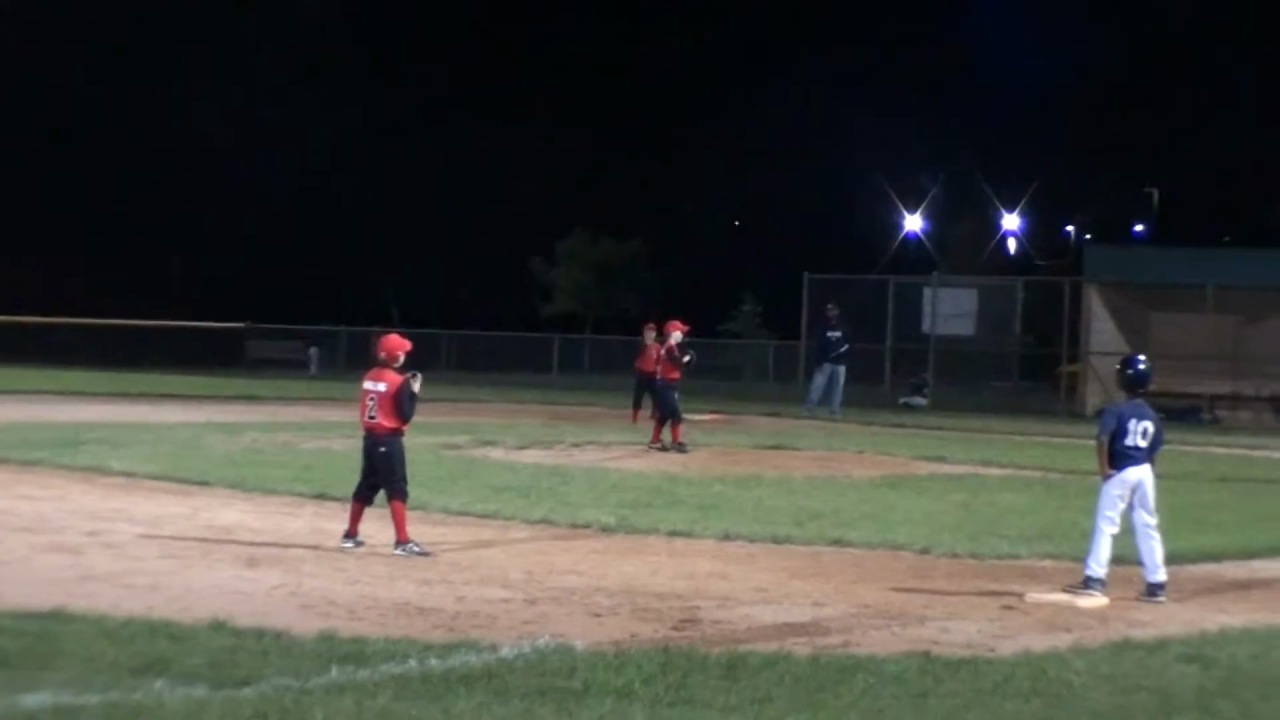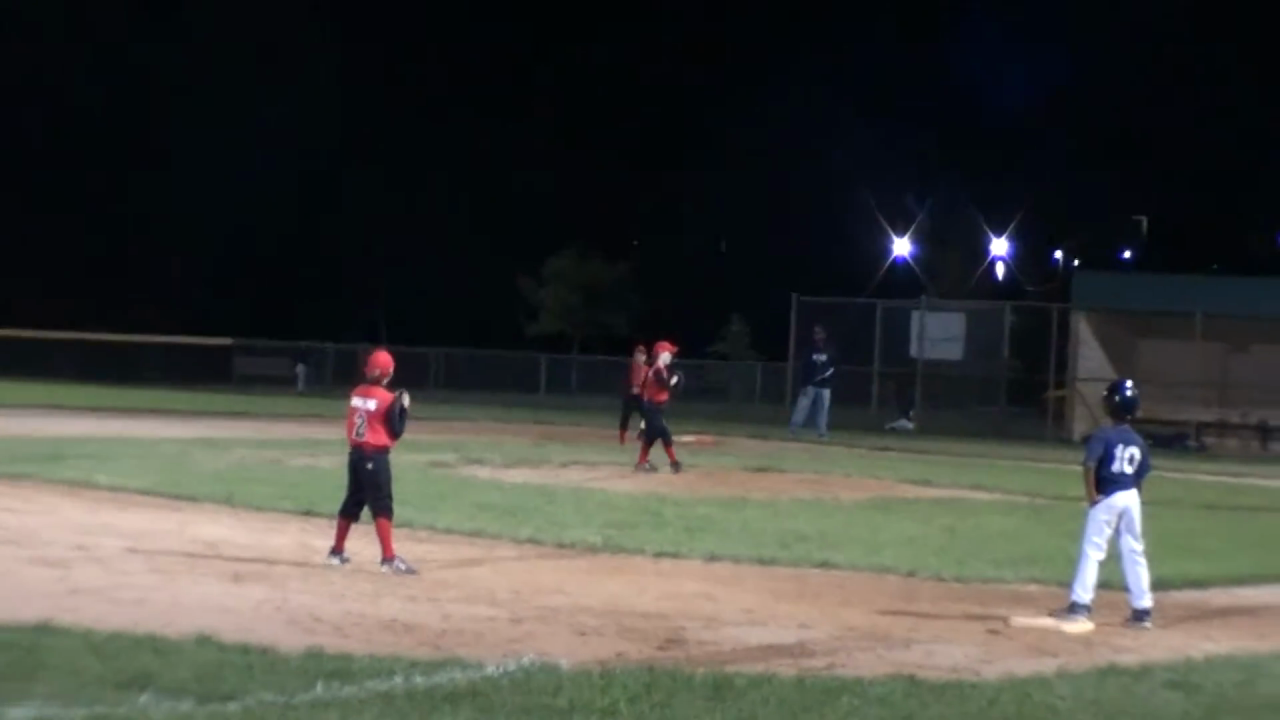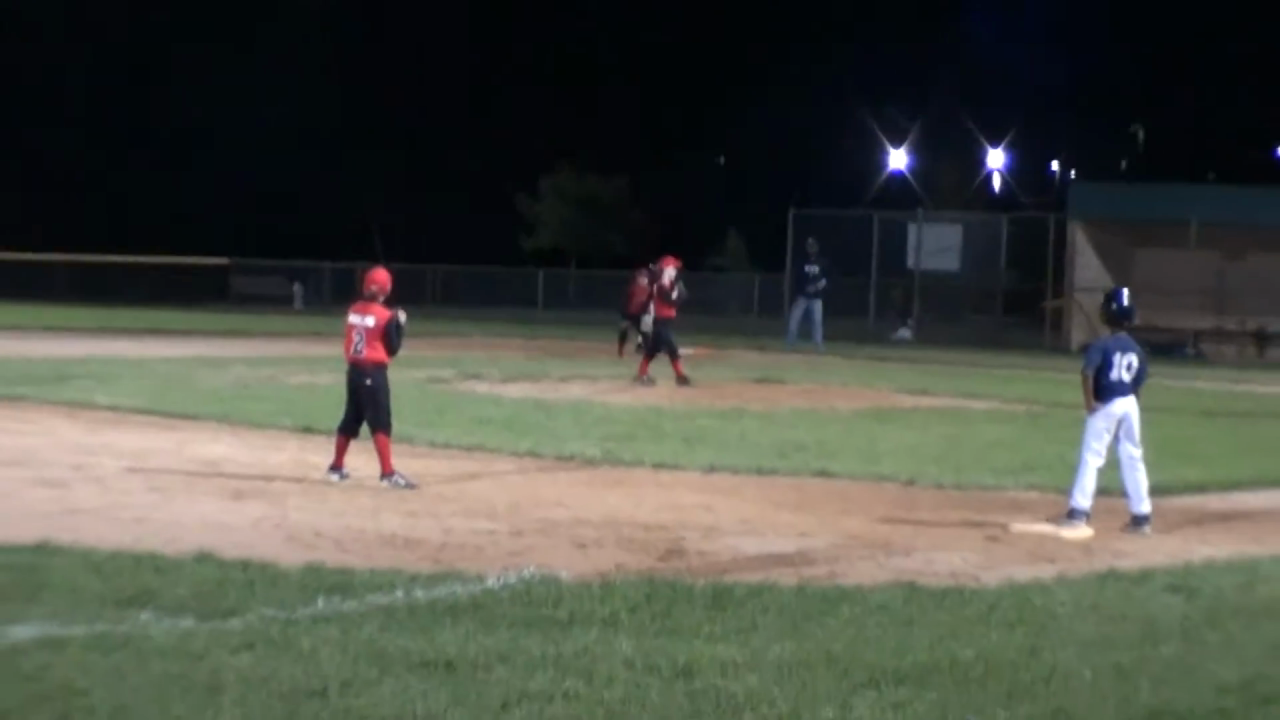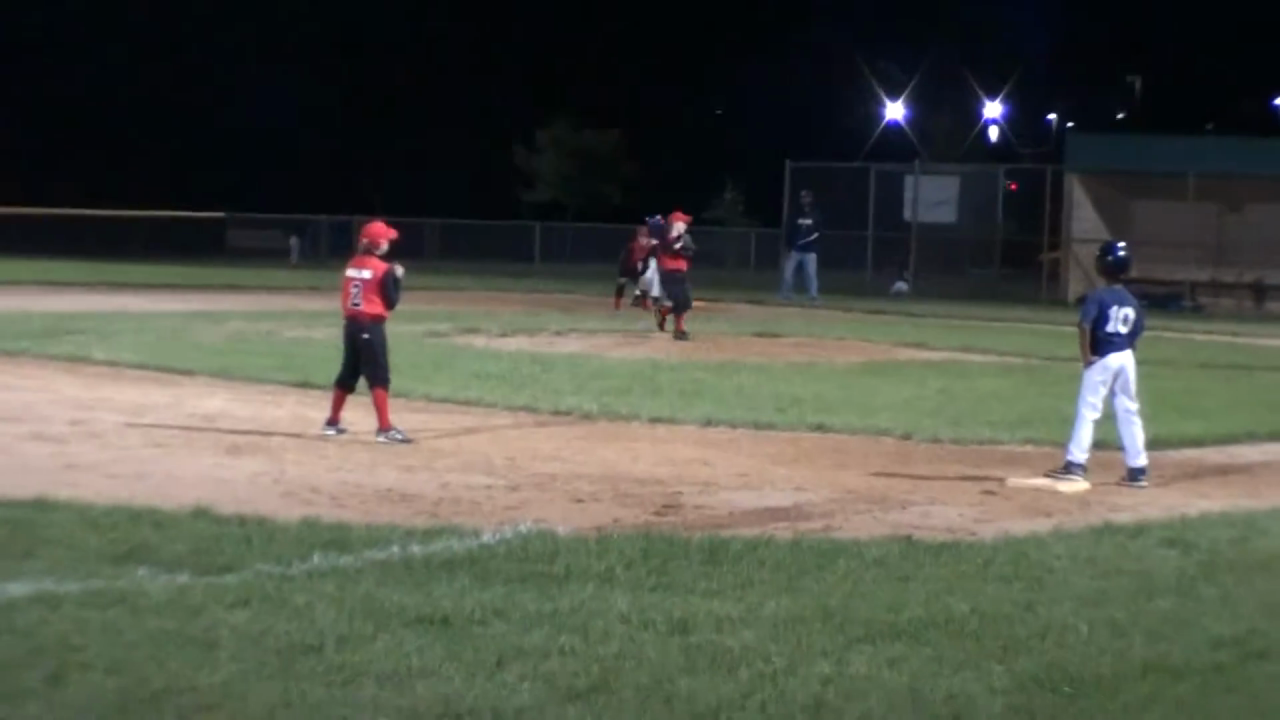
dt=0.2s
person 1, frame 1
left shoulder: (1116, 409)
right shoulder: (1151, 415)
left elbow: (1103, 439)
right elbow: (1154, 450)
left wrist: (1104, 469)
right wrist: (1143, 469)
left hip: (1120, 473)
right hip: (1144, 472)
left knee: (1106, 525)
right knee: (1148, 527)
left ankle: (1094, 579)
right ankle: (1156, 584)
person 1, frame 2
left shoulder: (1103, 435)
right shoulder: (1138, 441)
left elbow: (1090, 465)
right elbow: (1141, 476)
left wrist: (1091, 495)
right wrist: (1130, 496)
left hip: (1107, 498)
right hip: (1131, 498)
left knee: (1092, 550)
right knee: (1134, 553)
left ankle: (1080, 605)
right ankle: (1142, 610)
person 1, frame 3
left shoulder: (1102, 344)
right shoulder: (1136, 349)
left elbow: (1088, 373)
right elbow: (1138, 383)
left wrist: (1090, 403)
right wrist: (1127, 402)
left hip: (1107, 406)
right hip: (1129, 405)
left knee: (1091, 457)
right knee: (1133, 460)
left ankle: (1079, 511)
right ankle: (1141, 515)
person 1, frame 4
left shoulder: (1097, 296)
right shoulder: (1132, 301)
left elbow: (1085, 326)
right elbow: (1135, 335)
left wrist: (1086, 356)
right wrist: (1123, 354)
left hip: (1102, 359)
right hip: (1126, 358)
left knee: (1087, 411)
right knee: (1129, 413)
left ankle: (1076, 464)
right ankle: (1137, 469)
person 2, frame 1
left shoulder: (370, 376)
right shoulder: (397, 381)
right elbow: (404, 417)
right wrist: (413, 392)
left hip: (370, 438)
right hip: (389, 440)
left knee: (366, 486)
right knee: (397, 488)
left ankle: (351, 534)
right ankle: (402, 541)
person 2, frame 2
left shoulder: (356, 393)
right shoulder: (388, 399)
right elbow: (396, 433)
right wrist: (403, 408)
left hip: (356, 454)
right hip: (375, 457)
left knee: (352, 502)
right knee: (382, 506)
left ankle: (337, 551)
right ankle: (389, 558)
person 2, frame 3
left shoulder: (354, 310)
right shoulder: (386, 316)
right elbow: (392, 349)
right wrist: (400, 325)
left hip: (354, 371)
right hip: (373, 373)
left knee: (351, 418)
right knee: (380, 422)
left ankle: (336, 467)
right ankle: (388, 474)
person 2, frame 4
left shoulder: (352, 264)
right shoulder: (383, 269)
right elbow: (391, 303)
right wrist: (397, 279)
left hip: (351, 325)
right hip: (371, 327)
left knee: (348, 373)
right knee: (378, 377)
left ankle: (332, 422)
right ankle: (385, 428)
